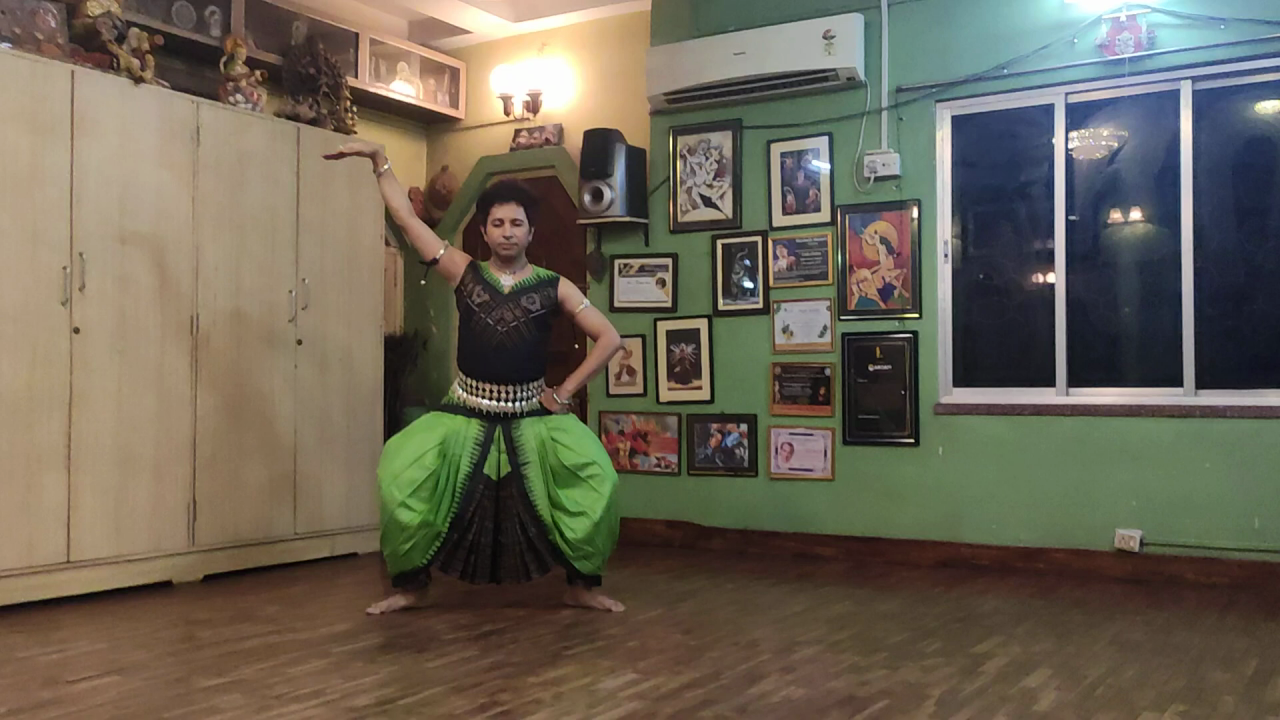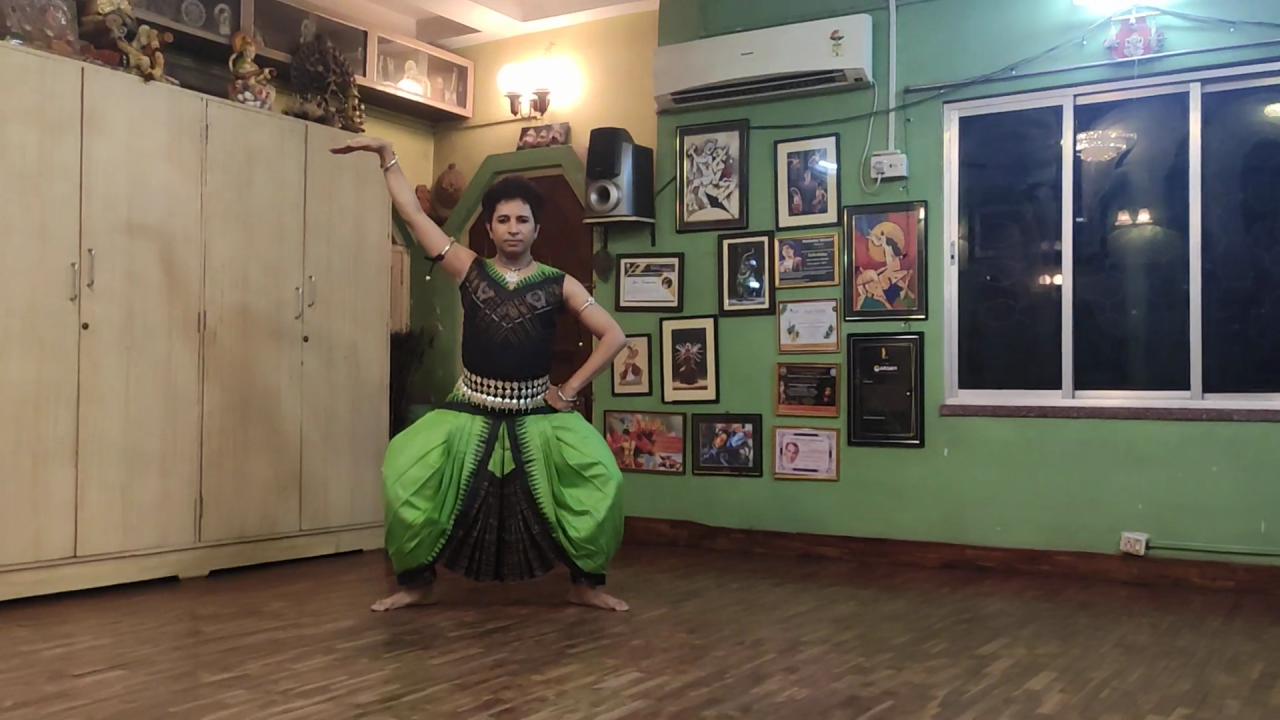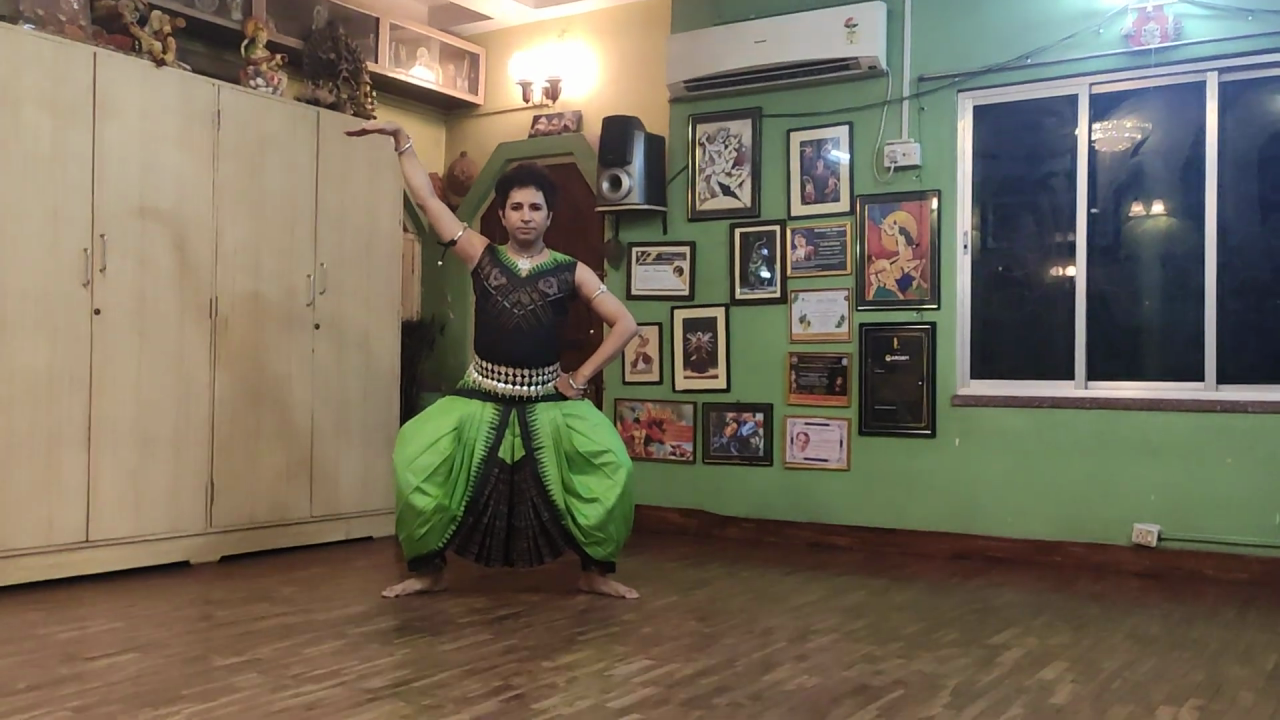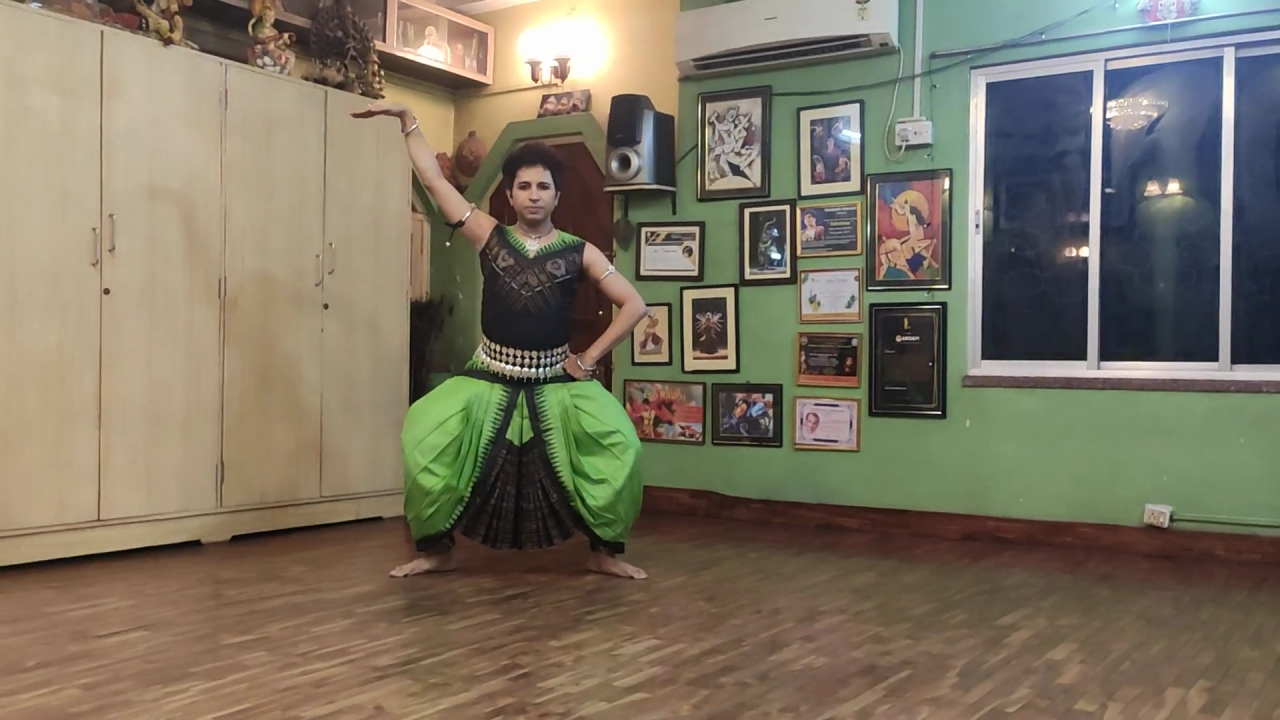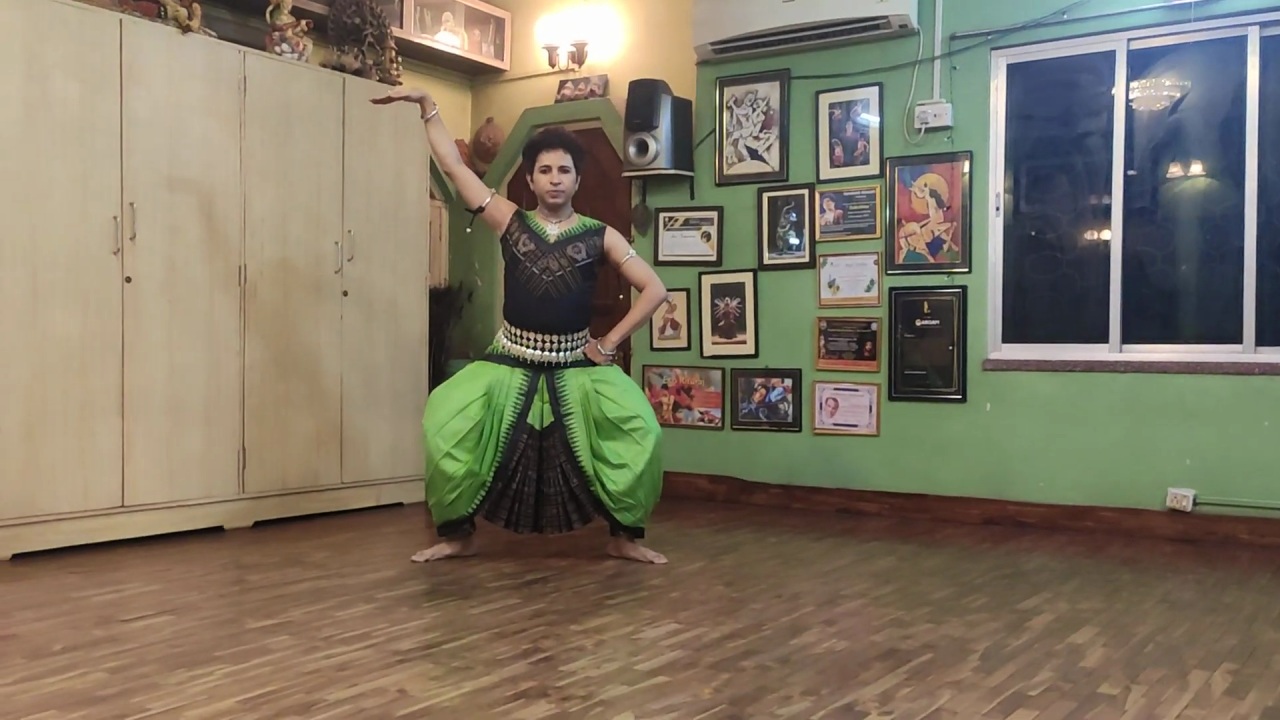
dt=0.7s
person 1, frame 1
left shoulder: (554, 287)
right shoulder: (464, 274)
left elbow: (609, 338)
right elbow: (406, 218)
left wrist: (565, 391)
right wrist: (378, 158)
left hip: (533, 416)
right hip: (466, 414)
left knee: (596, 477)
right knee: (400, 472)
left ankle: (582, 584)
right ankle: (411, 584)
person 1, frame 2
left shoulder: (559, 285)
right shoulder: (470, 270)
left elbow: (613, 335)
right elbow: (413, 213)
left wrist: (571, 389)
right wrist: (386, 153)
left hip: (537, 413)
right hip: (471, 411)
left knee: (601, 476)
right knee: (405, 470)
left ankle: (586, 582)
right ankle: (417, 582)
person 1, frame 3
left shoulder: (571, 271)
right shoulder: (481, 256)
left elbow: (625, 324)
right elbow: (427, 199)
left wrist: (581, 376)
right wrist: (401, 137)
left hip: (548, 400)
right hip: (482, 397)
left knee: (611, 463)
right knee: (414, 457)
left ankle: (595, 570)
right ankle: (428, 568)
person 1, frame 4
left shoulder: (579, 252)
right shoulder: (490, 237)
left elbow: (634, 305)
right elbow: (434, 180)
left wrist: (589, 359)
right wrist: (407, 118)
left hip: (556, 380)
right hip: (490, 377)
left knee: (620, 445)
right knee: (423, 435)
left ankle: (605, 551)
right ankle: (436, 548)
person 1, frame 5
left shoulder: (600, 236)
right shoulder: (510, 222)
left elbow: (654, 289)
right elbow: (454, 166)
left wrist: (609, 343)
right wrist: (427, 104)
left hip: (577, 364)
right hip: (511, 362)
left knee: (640, 429)
right knee: (445, 421)
left ankle: (625, 536)
right ankle: (457, 533)
